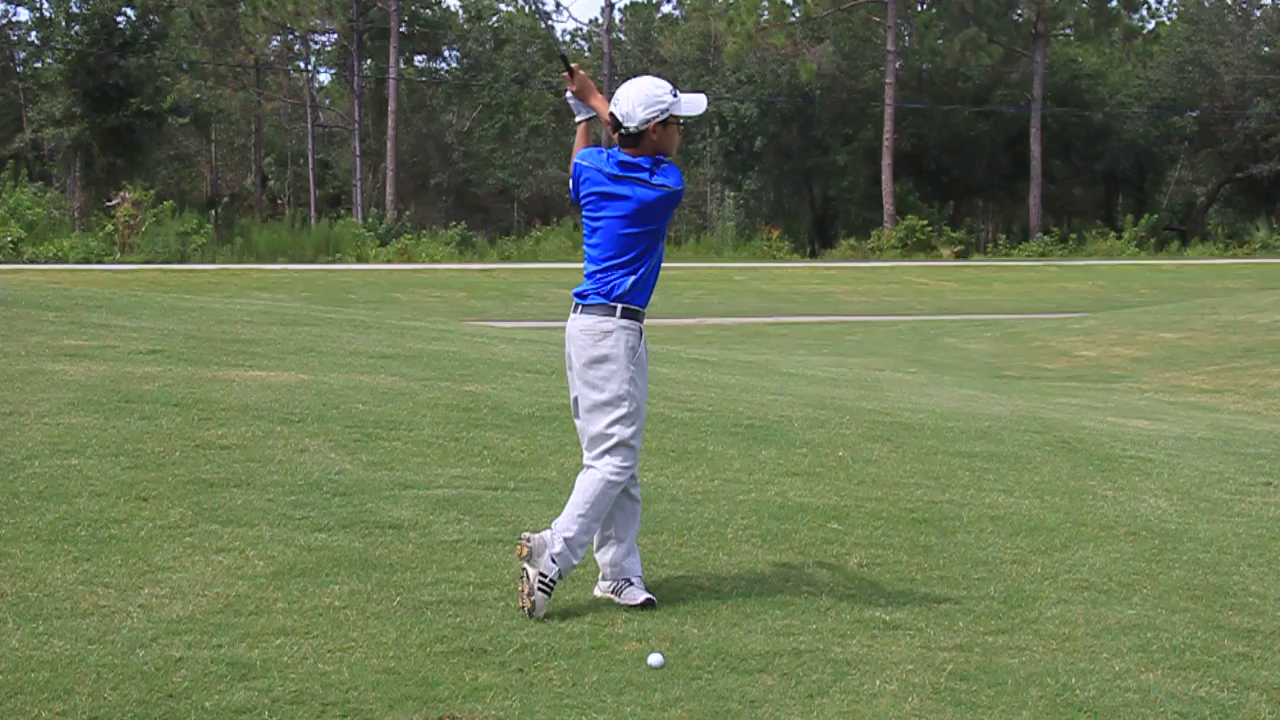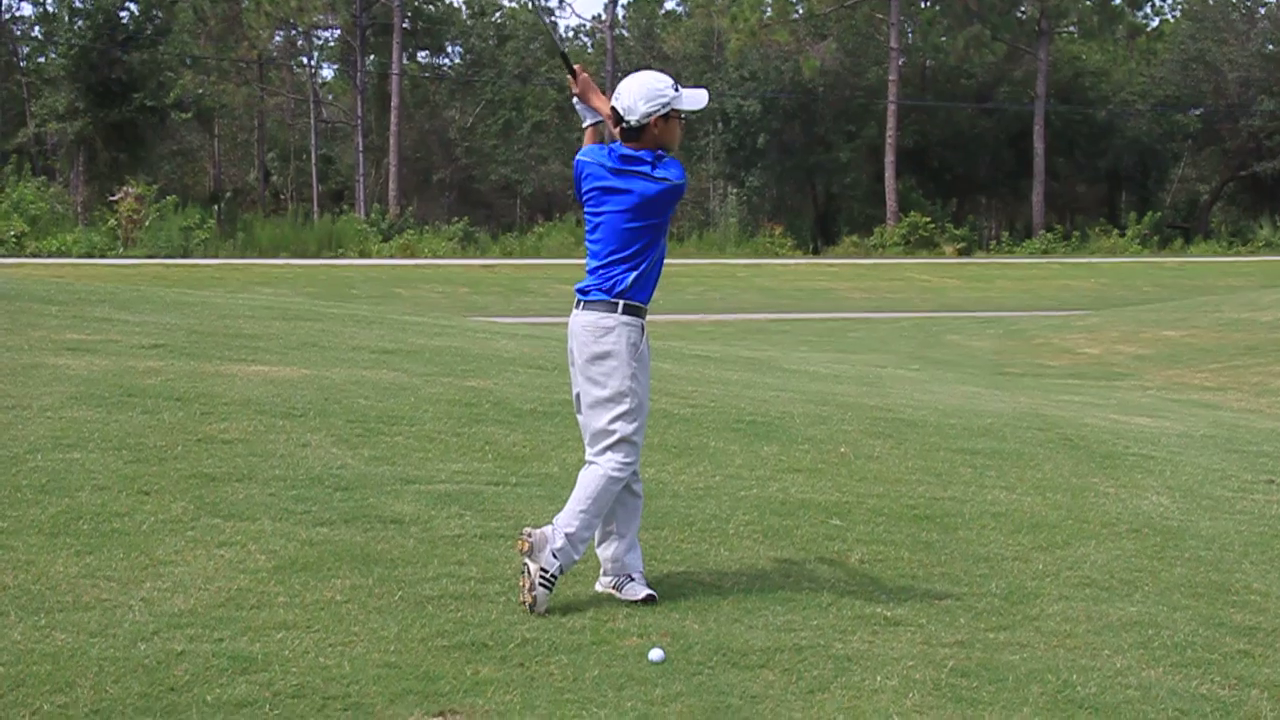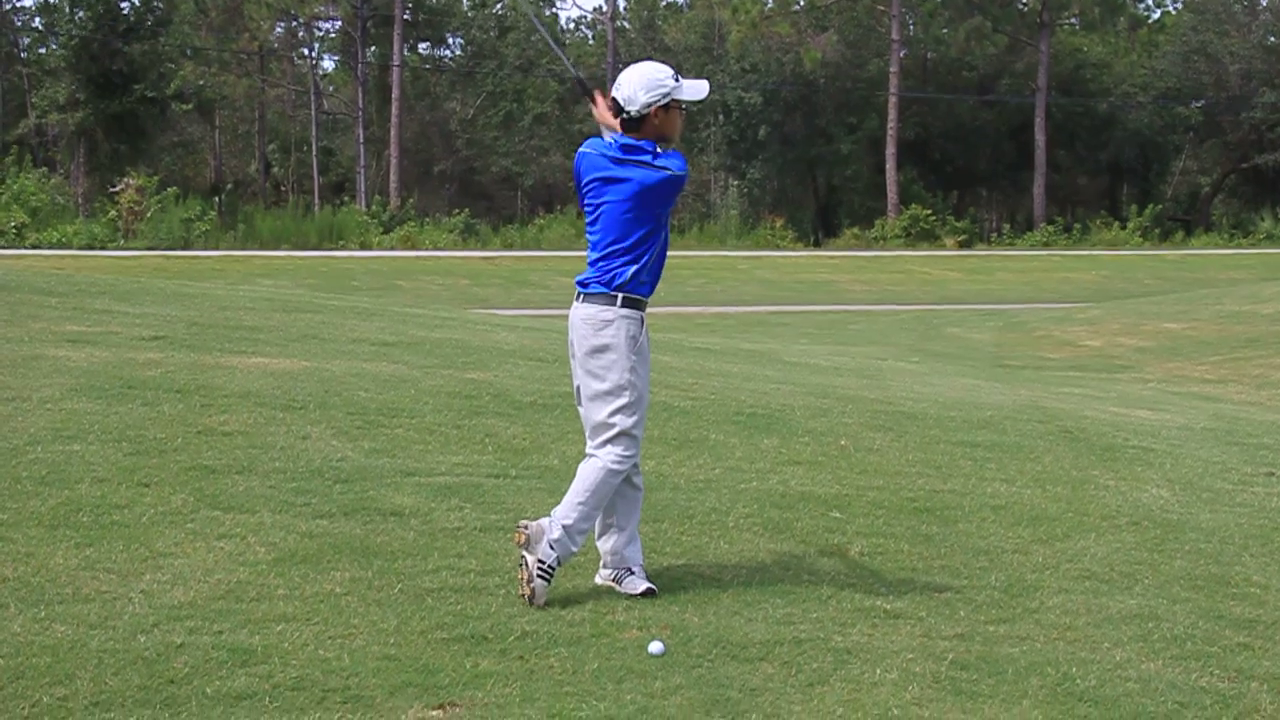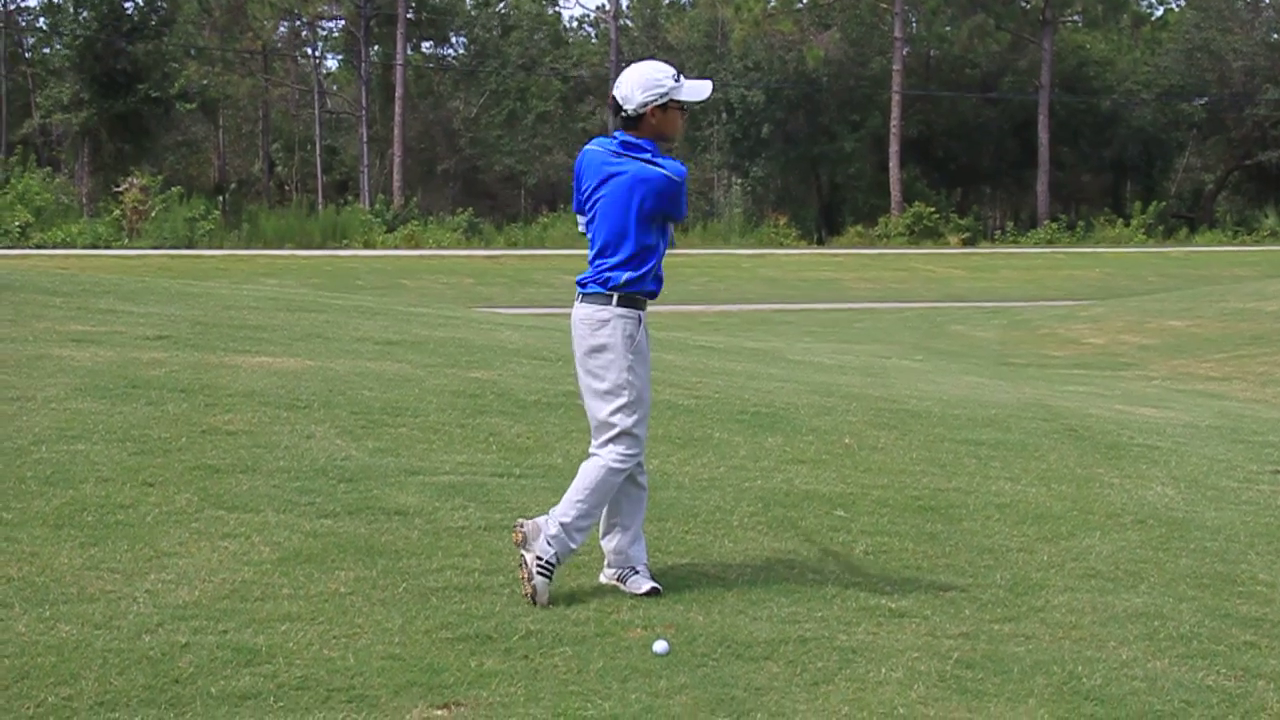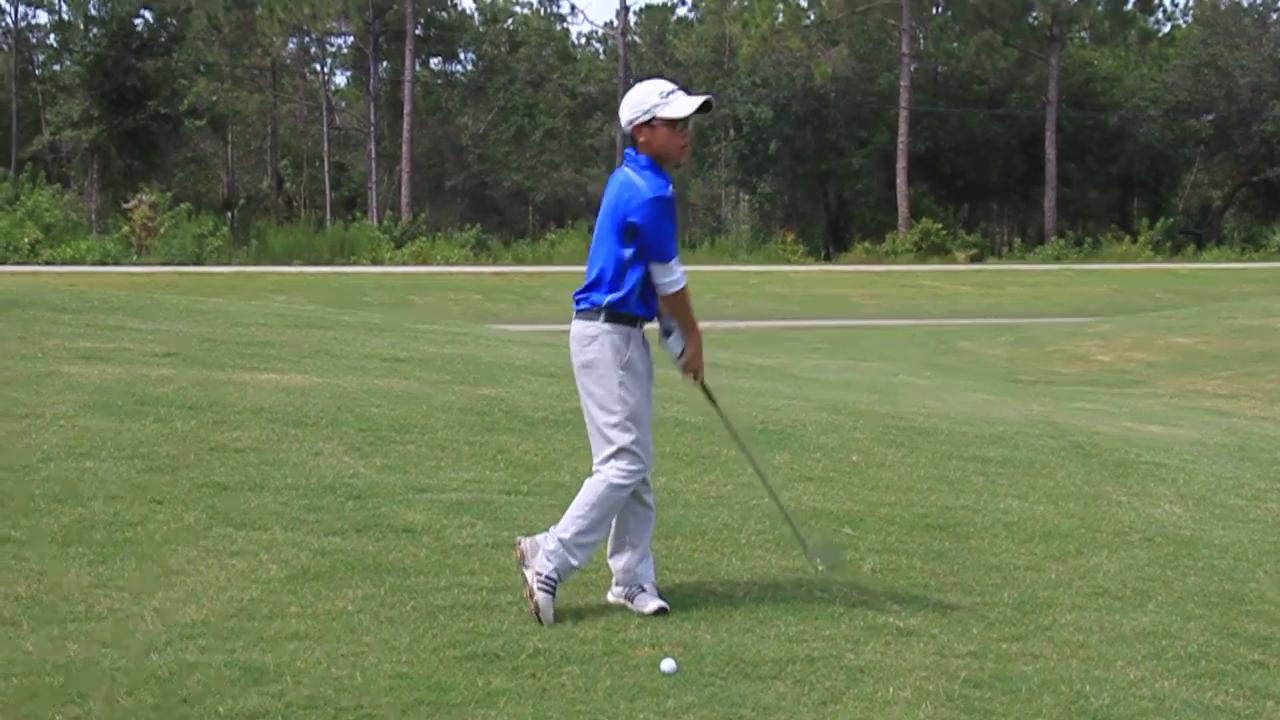
dt=0.2s
person 1, frame 1
left shoulder: (592, 168)
right shoulder: (667, 186)
right elbow: (645, 157)
left wrist: (584, 112)
right wrist: (597, 102)
left hip: (589, 323)
right hip: (614, 330)
left knee: (615, 455)
right knee: (613, 457)
left ankle: (619, 573)
right ankle: (552, 552)
person 1, frame 2
left shoulder: (591, 165)
right shoulder: (669, 179)
left wrist: (594, 117)
right wrist: (601, 107)
left hip: (592, 317)
right hip: (616, 325)
left knee: (616, 450)
right knee: (616, 452)
left ankle: (620, 568)
right ankle: (554, 547)
person 1, frame 3
left shoulder: (590, 156)
right shoulder: (671, 171)
left wrist: (611, 128)
right wrist: (611, 122)
left hip: (593, 310)
right hip: (617, 317)
left knee: (619, 443)
right knee: (616, 445)
left ankle: (620, 561)
right ankle: (550, 541)
person 1, frame 4
left shoulder: (592, 155)
right shoulder: (668, 176)
left hip: (603, 310)
right hip: (615, 317)
left knee: (626, 443)
right knee: (620, 445)
left ankle: (624, 560)
right ankle: (548, 539)
person 1, frame 5
left shoulder: (631, 181)
right shoulder: (648, 194)
right elbow: (669, 280)
left wrist: (674, 334)
right wrist: (692, 341)
left hip: (628, 334)
right hip: (606, 335)
left knee: (636, 462)
right knee: (623, 462)
left ankle: (632, 578)
right ankle: (547, 558)
